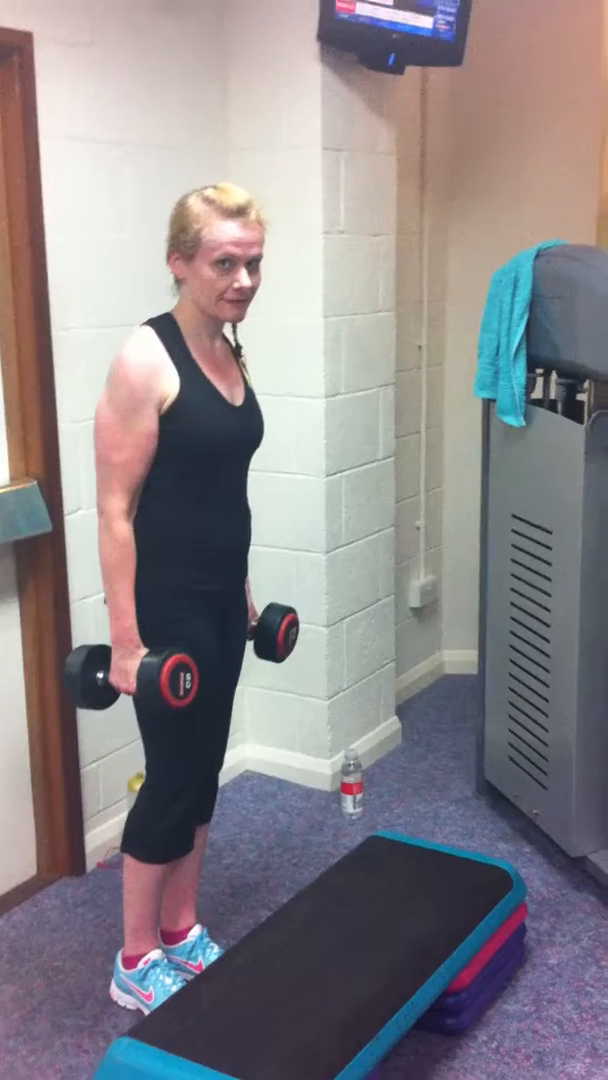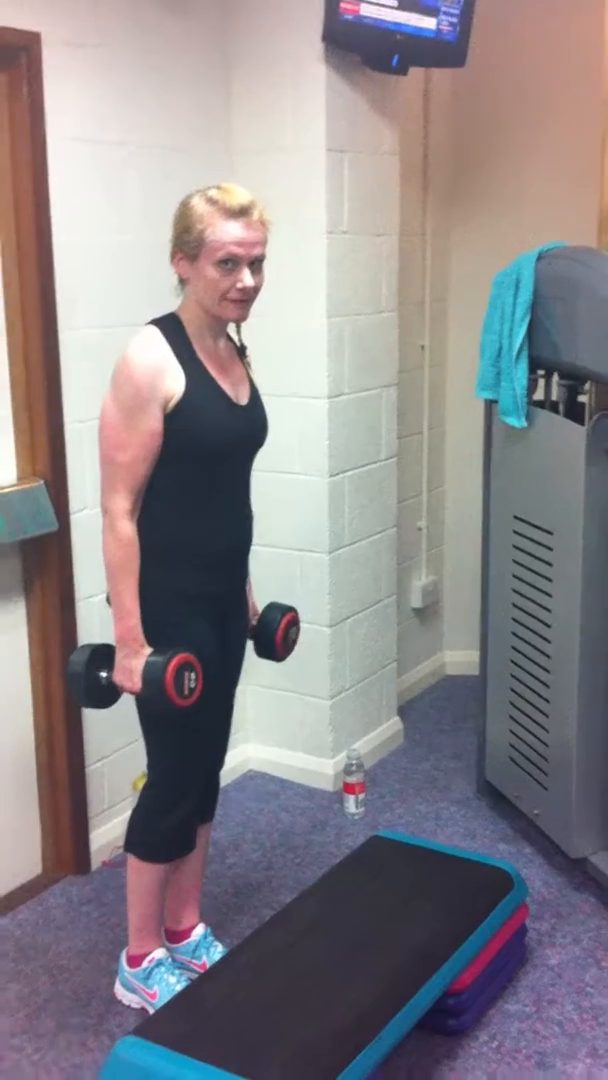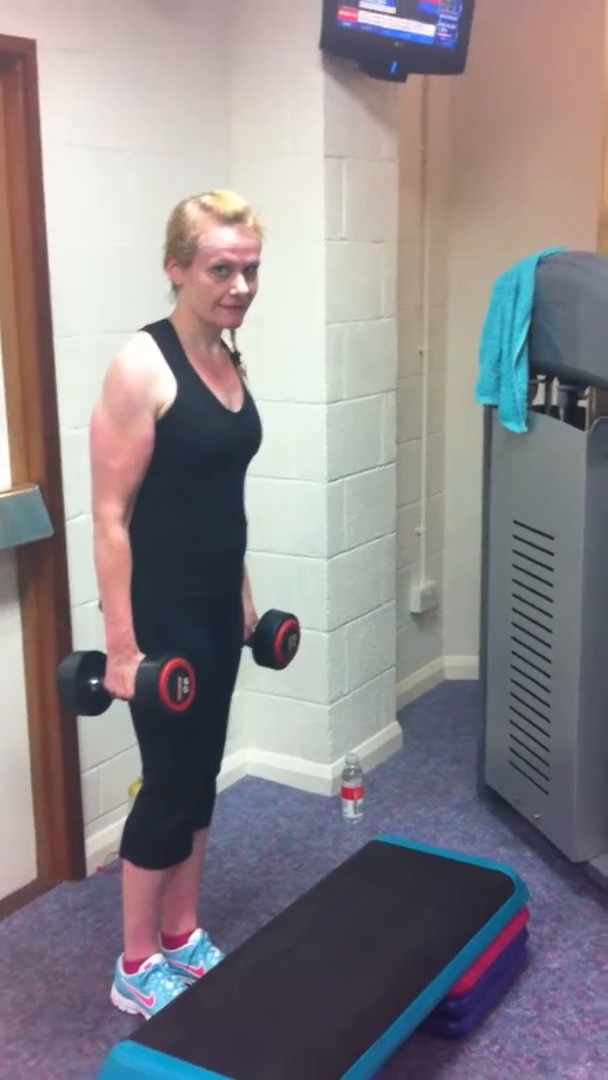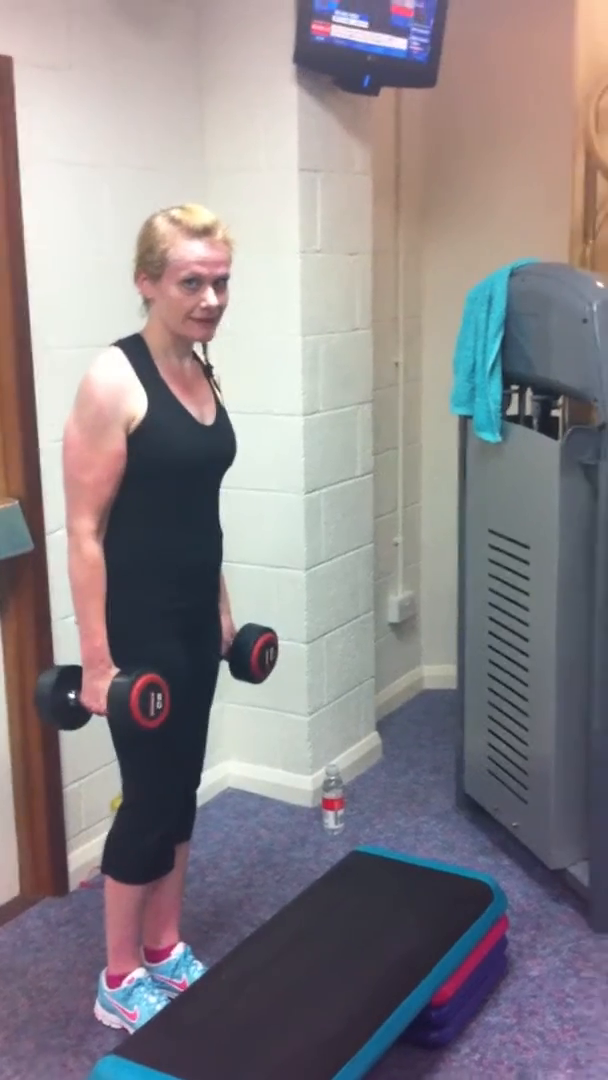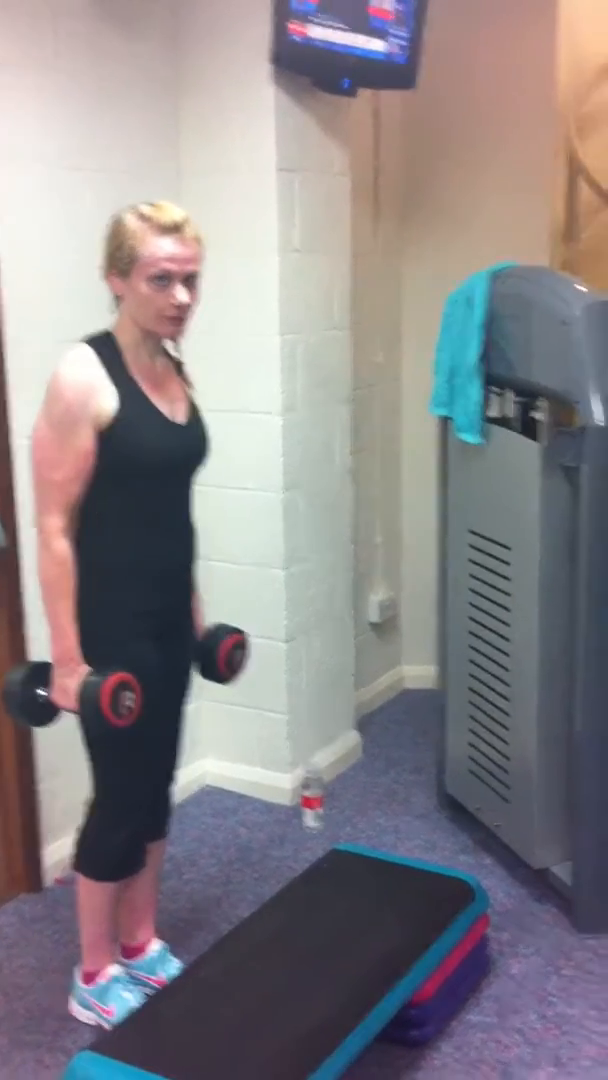
dt=0.3s
person 1, frame 1
left shoulder: (229, 351)
right shoulder: (145, 360)
right elbow: (115, 509)
right wrist: (125, 638)
left hip: (221, 597)
right hip: (166, 605)
left knee: (204, 768)
right knee: (172, 775)
left ankle: (183, 934)
right ankle: (136, 962)
person 1, frame 2
left shoulder: (233, 351)
right shoulder: (150, 359)
right elbow: (119, 508)
right wrist: (129, 636)
left hip: (220, 598)
right hip: (166, 603)
left knee: (206, 767)
right knee: (173, 775)
left ankle: (186, 932)
right ankle: (139, 961)
person 1, frame 3
left shoulder: (228, 358)
right shoulder: (141, 366)
right elbow: (110, 514)
left wrist: (244, 594)
right wrist: (121, 643)
left hip: (217, 603)
right hip: (160, 610)
left knee: (201, 773)
right knee: (169, 781)
left ankle: (183, 937)
right ankle: (136, 966)
person 1, frame 4
left shoulder: (201, 371)
right shoulder: (113, 380)
right elbow: (84, 529)
left wrist: (222, 608)
right wrist: (96, 658)
left hip: (194, 617)
right hip: (139, 623)
left knee: (182, 786)
right knee: (150, 796)
left ankle: (166, 950)
right ankle: (119, 981)
person 1, frame 5
left shoulder: (173, 370)
right shoulder: (83, 377)
right elbow: (54, 527)
left wrist: (195, 606)
right wrist: (67, 656)
left hip: (168, 615)
right hip: (111, 622)
left knee: (155, 784)
right knee: (121, 793)
left ankle: (142, 947)
right ankle: (95, 977)
